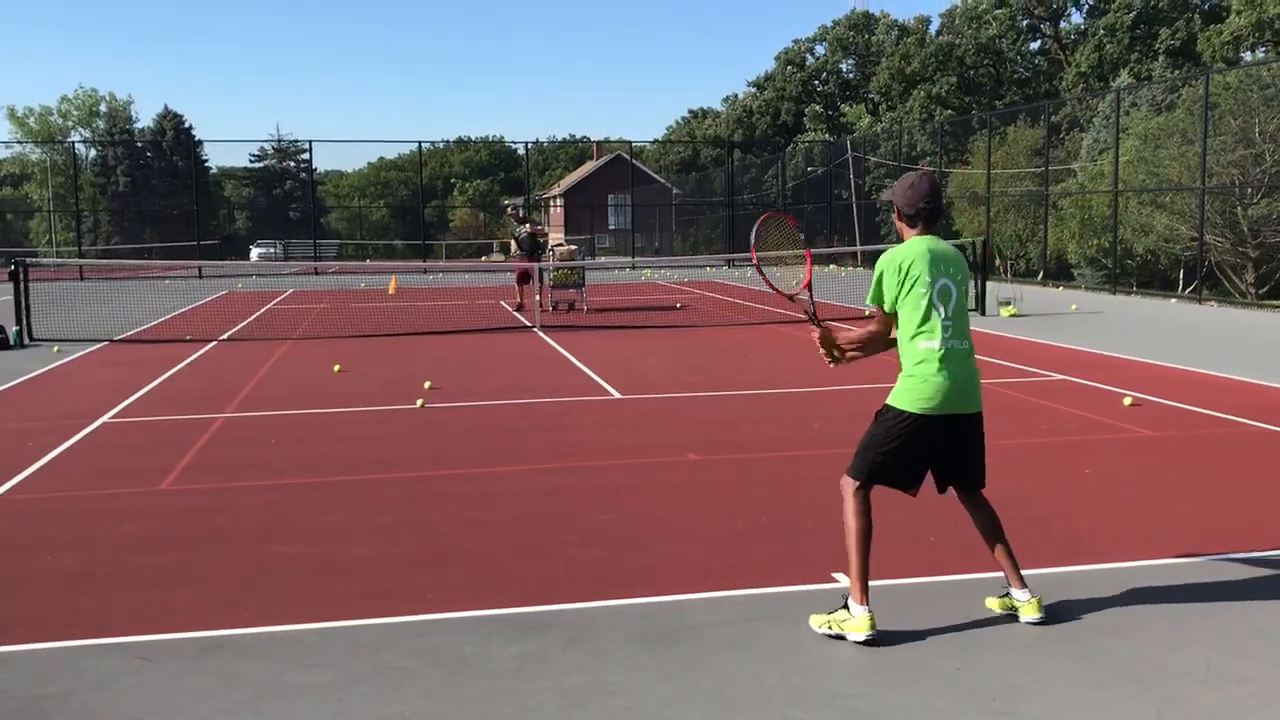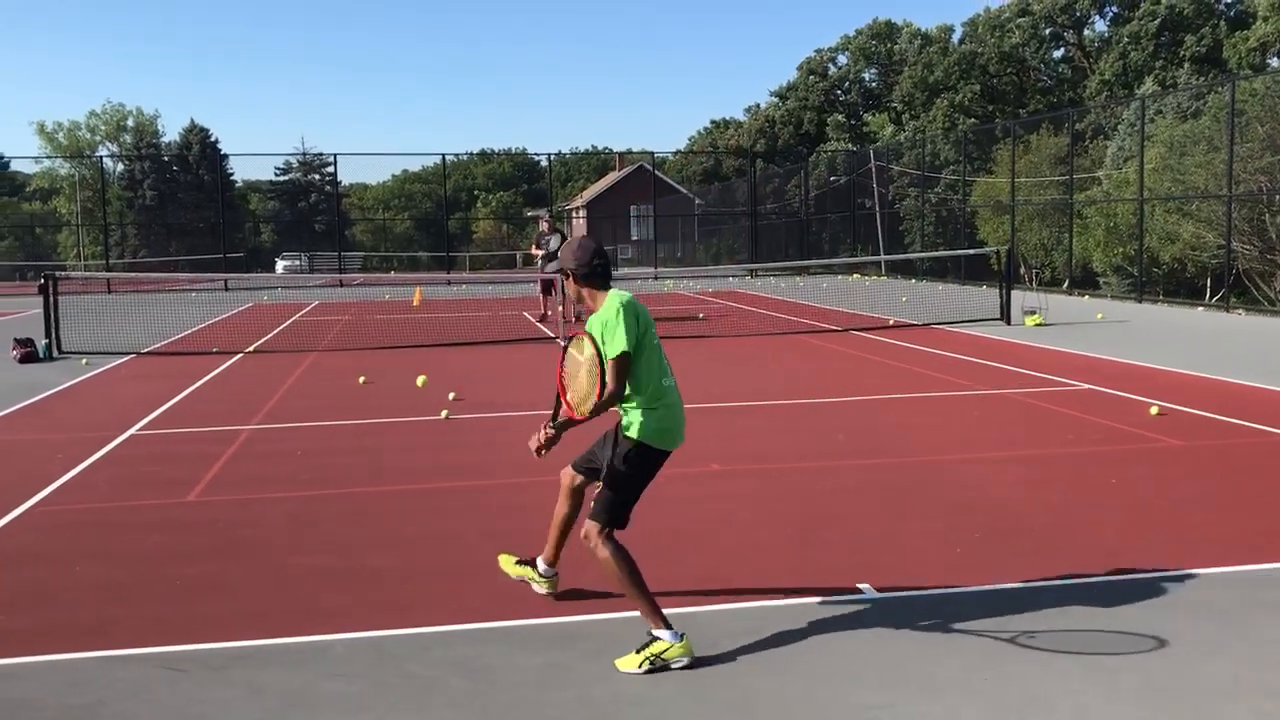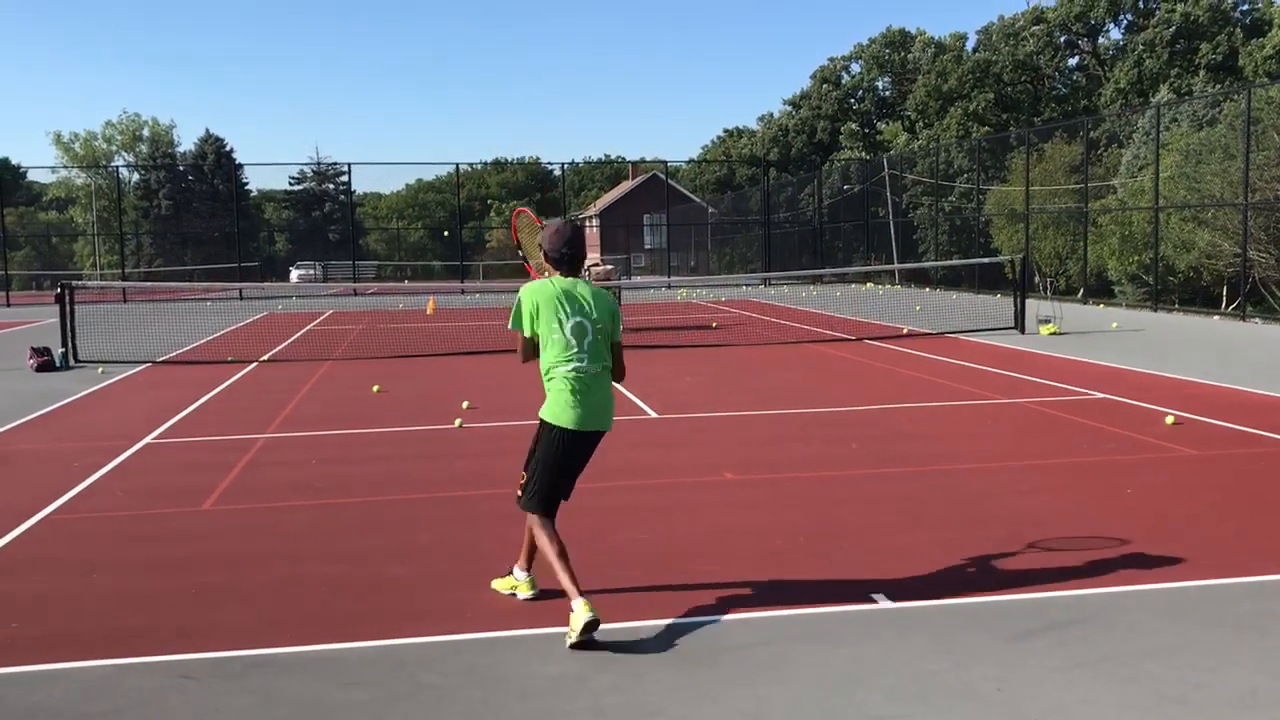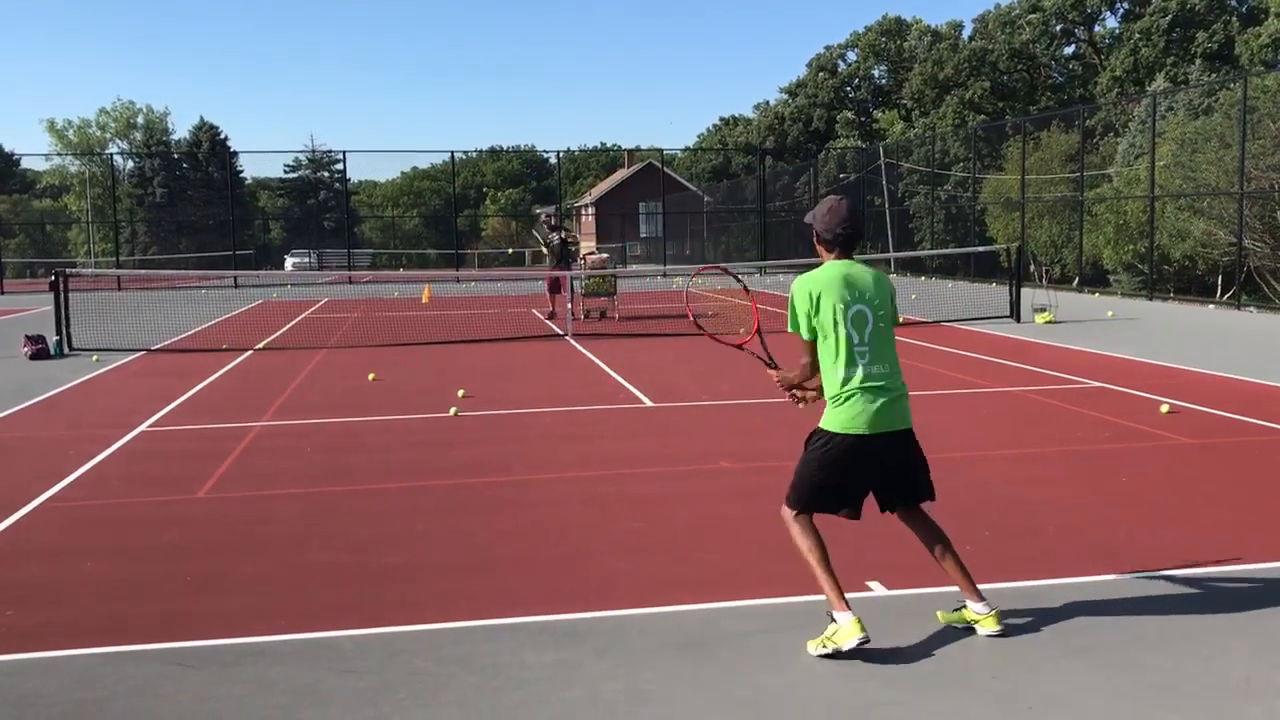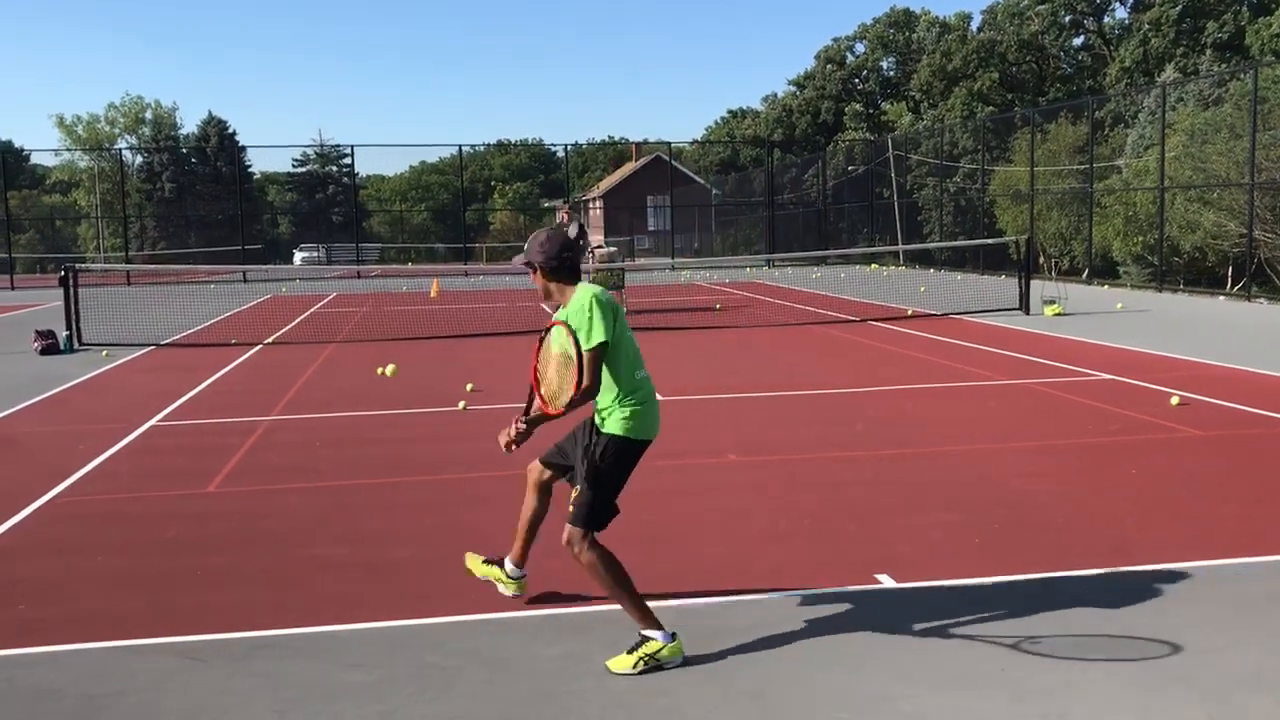
dt=1s
person 1, frame 1
left shoulder: (895, 260)
right shoulder: (956, 258)
left elbow: (881, 328)
left wrist: (834, 341)
right wrist: (851, 349)
left hip: (919, 396)
right hip: (965, 395)
left knee: (854, 484)
right knee: (970, 492)
left ankle: (857, 609)
right ankle: (1022, 594)
person 1, frame 2
left shoulder: (619, 309)
right shoulder: (597, 317)
left elbow: (615, 390)
left wrist: (562, 428)
right wrist: (555, 429)
left hip: (650, 429)
right hip: (634, 424)
left knee: (597, 531)
right knee: (571, 478)
left ankle: (669, 639)
right ankle: (544, 570)
person 1, frame 3
left shoulder: (532, 293)
right shoulder: (605, 298)
left elbow: (525, 356)
right elbow: (618, 369)
left hip: (563, 416)
right hip: (599, 417)
left knee: (540, 517)
right knee: (541, 495)
left ankle: (579, 607)
right ankle: (523, 576)
person 1, frame 4
left shoulder: (808, 285)
right shoulder: (883, 282)
left elbow: (808, 366)
left wrist: (786, 381)
left hip: (849, 424)
right hip: (896, 418)
left knee: (795, 513)
right knee: (913, 514)
left ankle: (845, 619)
right ankle: (979, 606)
person 1, frame 5
left shoulder: (593, 301)
right shoulder: (563, 313)
left elbow: (590, 385)
left wrist: (532, 422)
right wrist: (526, 425)
left hip: (623, 426)
right hip: (605, 420)
left knee: (579, 538)
right knee: (539, 473)
left ankle: (660, 637)
right ankle: (512, 571)
